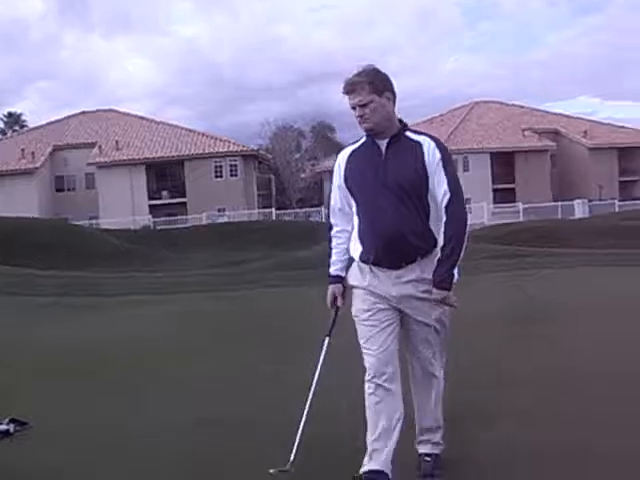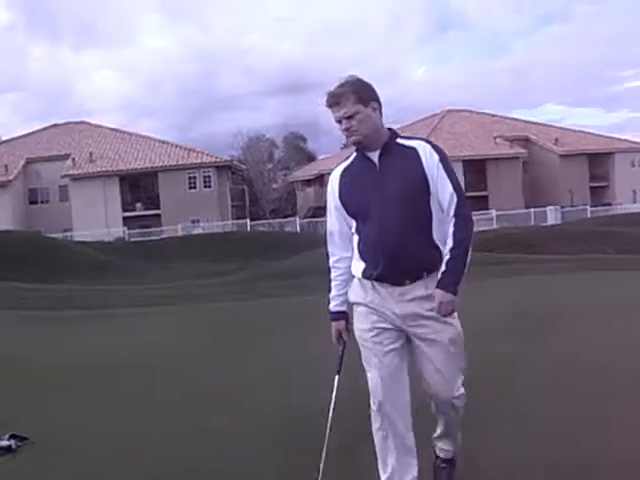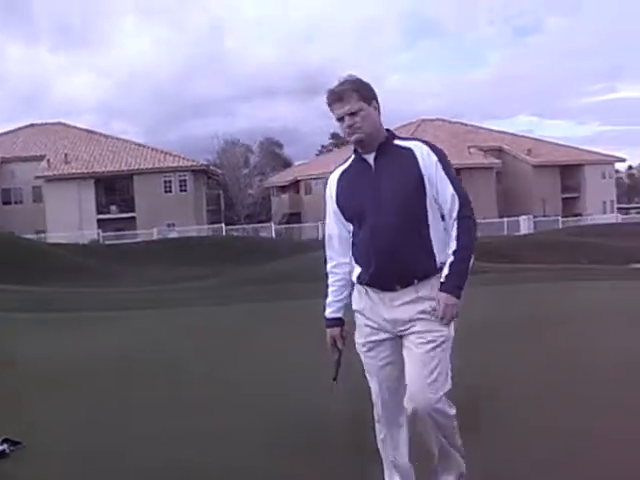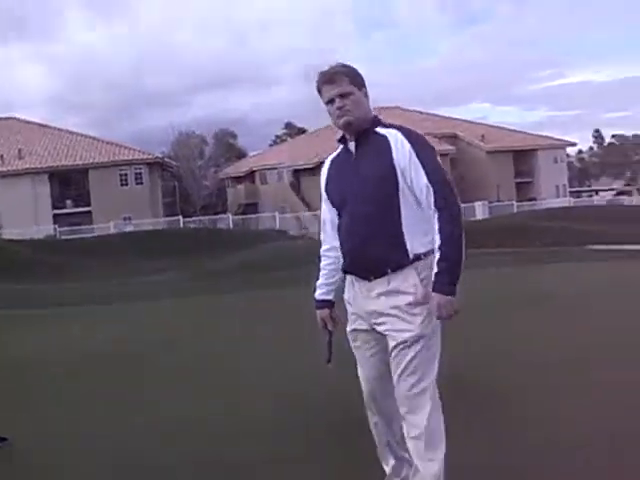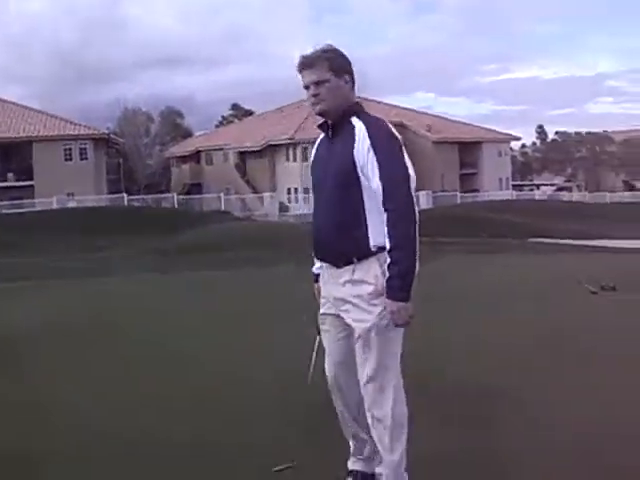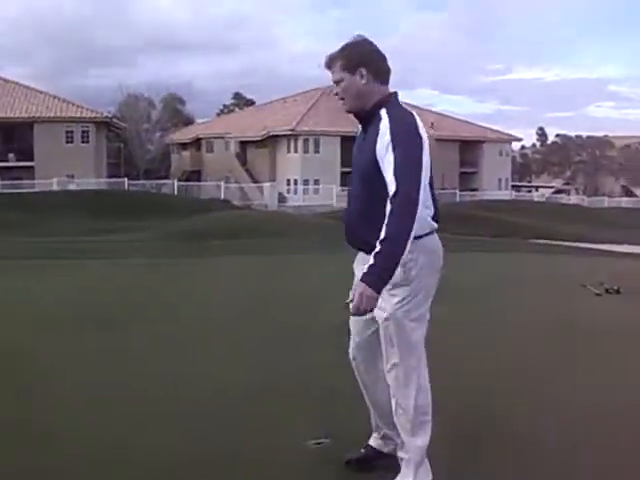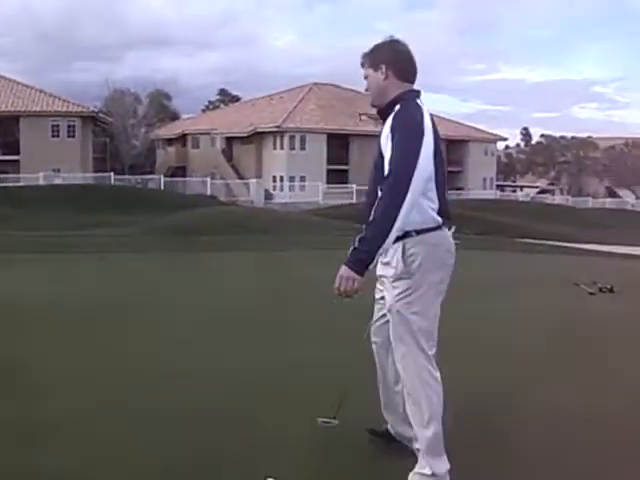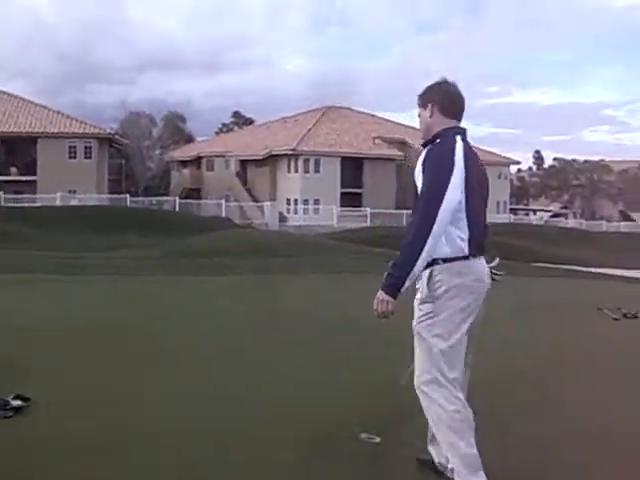
dt=0.2s
person 1, frame 1
left shoulder: (428, 149)
right shoulder: (348, 160)
left elbow: (454, 214)
right elbow: (341, 223)
left wrist: (444, 276)
right wrist: (337, 275)
left hip: (421, 275)
right hip: (370, 280)
left knee: (427, 368)
right knee: (379, 374)
left ankle: (430, 446)
person 1, frame 2
left shoulder: (424, 154)
right shoulder: (341, 178)
left elbow: (459, 218)
right elbow: (340, 247)
left wrist: (450, 282)
right wrist: (338, 307)
left hip: (428, 291)
right hip: (372, 298)
left knee: (445, 388)
right knee: (385, 400)
left ankle: (446, 447)
person 1, frame 3
left shoulder: (422, 155)
right shoulder: (339, 181)
left elbow: (462, 218)
right elbow: (338, 253)
left wrist: (452, 286)
right wrist: (334, 313)
left hip: (425, 298)
right hip: (371, 304)
left knee: (425, 398)
right knee: (386, 409)
person 1, frame 4
left shoulder: (402, 143)
right shoulder: (332, 167)
left elbow: (446, 209)
right elbow: (332, 238)
left wrist: (446, 283)
right wrist: (324, 295)
left hip: (409, 287)
right hip: (359, 293)
left knee: (414, 398)
right knee: (376, 397)
person 1, frame 5
left shoulder: (372, 133)
right shoulder: (322, 144)
left elbow: (400, 210)
left wrist: (400, 288)
right wrist: (319, 272)
left hip: (373, 276)
right hip: (334, 277)
left knee: (379, 385)
right knee: (339, 378)
person 1, frame 6
left shoulder: (399, 125)
right shoulder: (369, 127)
left elbow: (406, 205)
left wrist: (376, 278)
left hip: (403, 263)
right hip: (372, 260)
left knee: (403, 368)
right knee: (363, 353)
right ankle: (386, 440)
person 1, frame 7
left shoulder: (407, 119)
right shoulder: (403, 118)
left elbow: (396, 196)
left wrist: (357, 261)
left hip: (415, 253)
right hip: (401, 251)
left knee: (414, 359)
right knee: (386, 342)
right ankle: (401, 427)
person 1, frame 8
left shoulder: (439, 152)
right shoulder: (467, 154)
left elbow: (427, 224)
left wrist: (392, 284)
left hip: (447, 277)
right hip: (468, 270)
left knee: (436, 381)
right knee: (444, 375)
